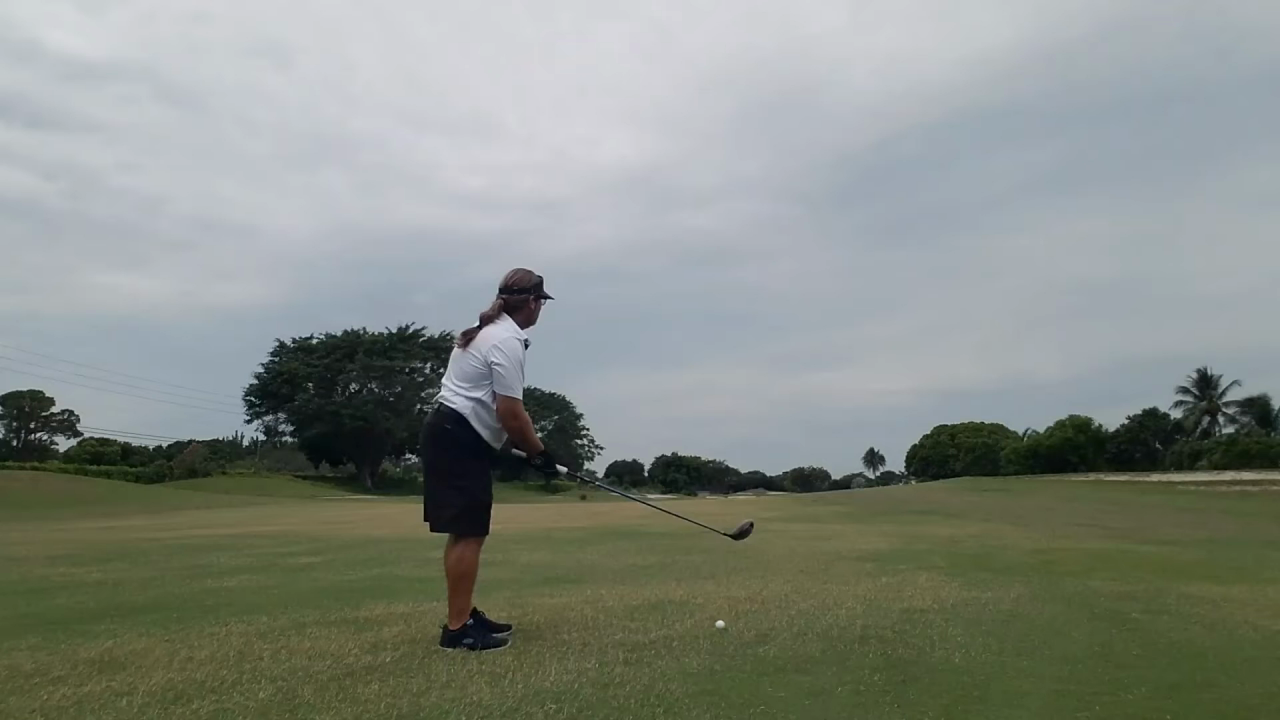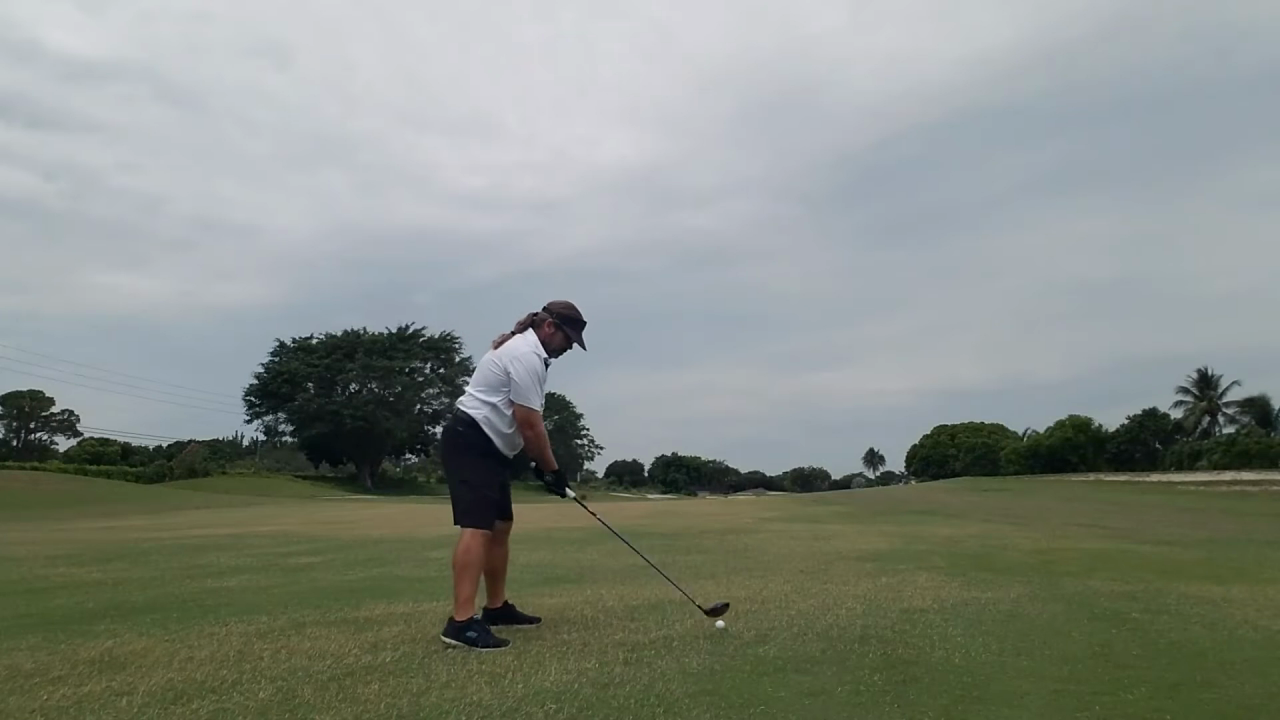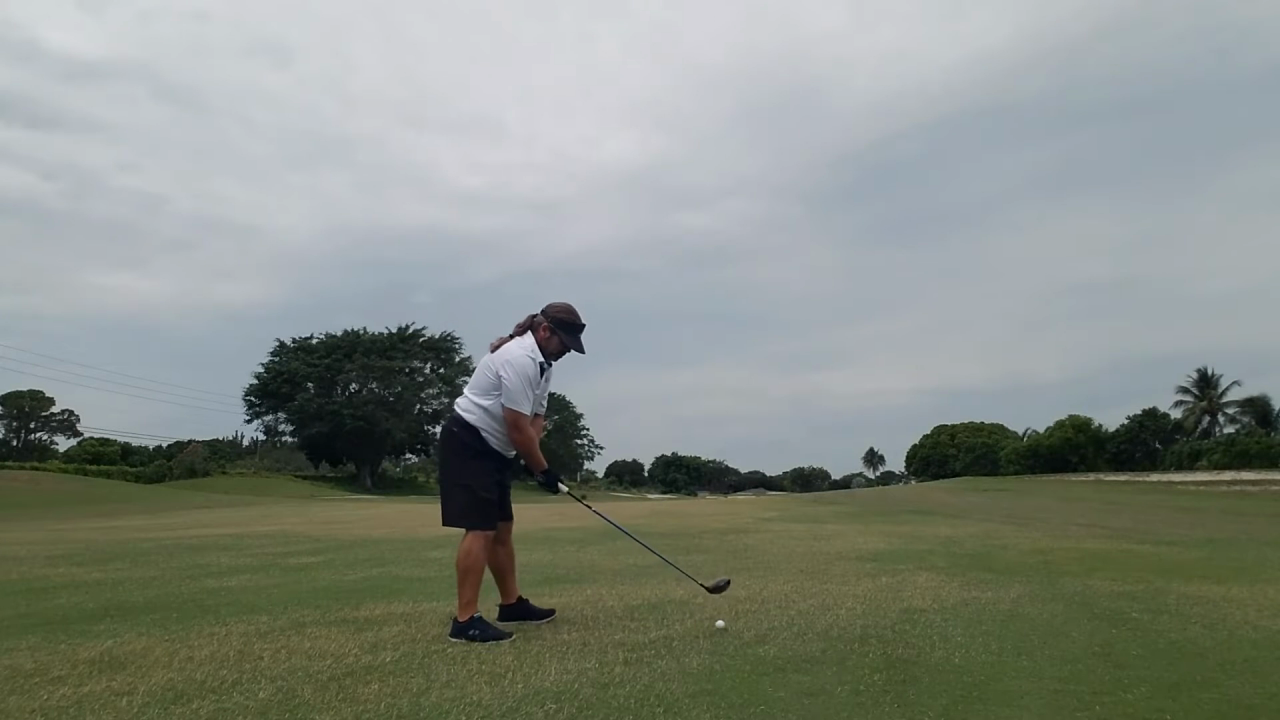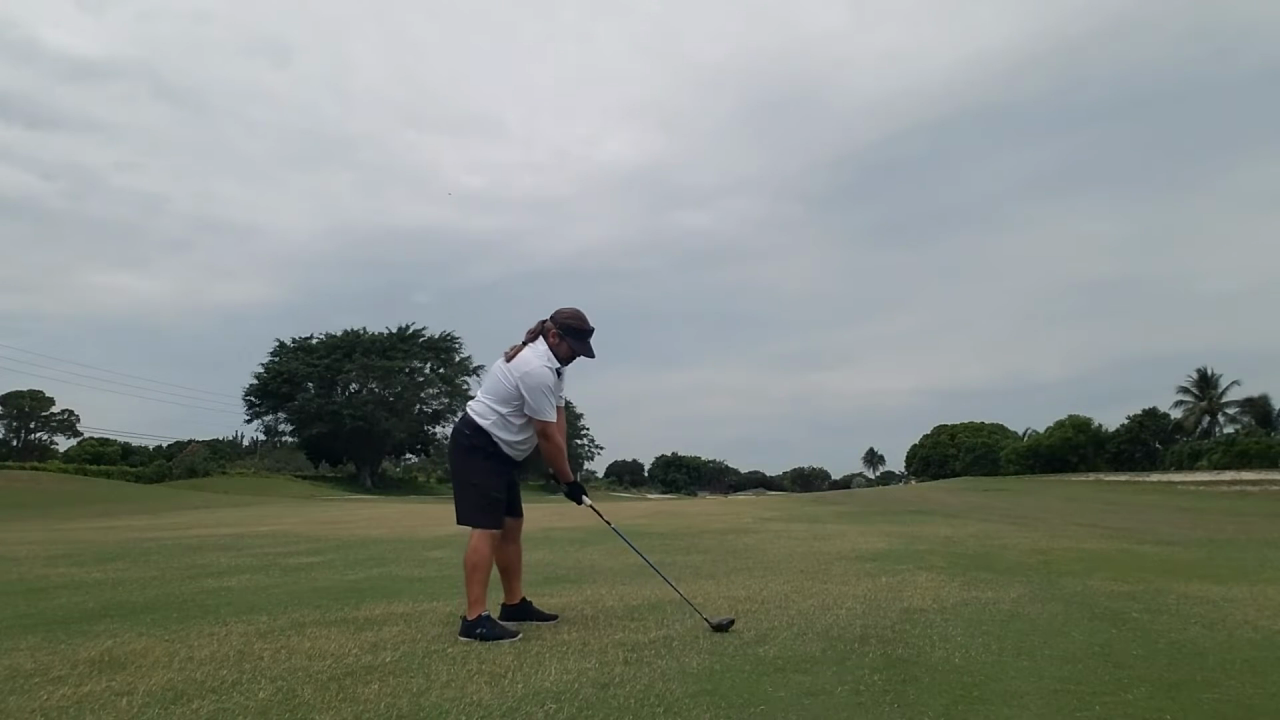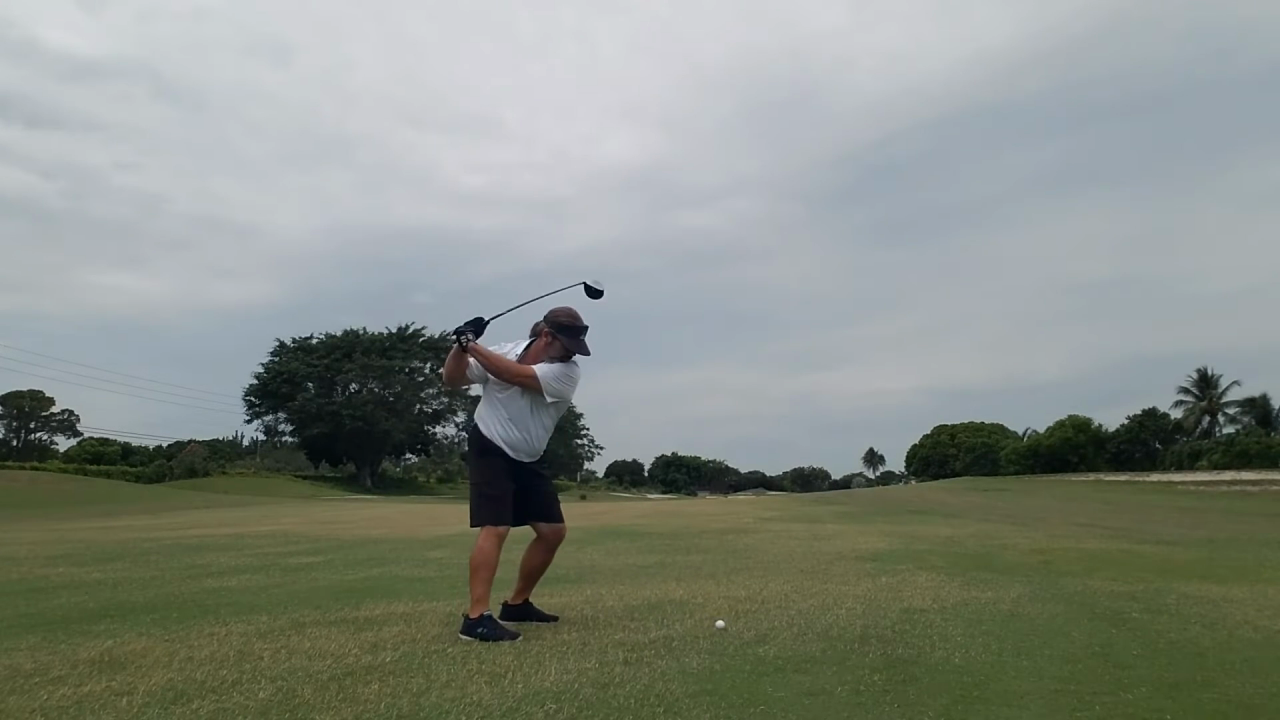
dt=1s
person 1, frame 1
left shoulder: (490, 331)
right shoulder: (508, 342)
right elbow: (510, 413)
left wrist: (528, 445)
right wrist: (539, 452)
left hip: (452, 435)
right hip: (460, 440)
left knee: (466, 533)
right knee: (468, 534)
left ankle: (465, 615)
right ankle: (457, 628)
person 1, frame 2
left shoulder: (533, 355)
right shoulder: (526, 355)
left elbow: (532, 420)
right elbow: (528, 424)
left wrist: (544, 465)
right wrist: (552, 470)
left hip: (488, 447)
right hip: (470, 443)
left knee: (499, 526)
right knee: (477, 527)
left ankle: (496, 606)
right ankle: (462, 621)
person 1, frame 3
left shoulder: (541, 363)
right shoulder: (519, 359)
left elbow: (535, 419)
right elbow: (518, 427)
left wrist: (530, 461)
right wrist: (543, 468)
left hip: (491, 450)
right hip: (467, 445)
left knee: (500, 530)
right knee: (479, 530)
left ankle: (511, 604)
right ankle: (465, 620)
person 1, frame 4
left shoulder: (548, 361)
right shoulder: (537, 369)
left elbow: (558, 417)
right elbow: (546, 434)
left wrist: (562, 466)
right wrist: (568, 479)
left hip: (497, 450)
right hip: (477, 447)
left knee: (511, 526)
right knee: (487, 529)
left ankle: (514, 604)
right ankle: (474, 619)
person 1, frame 5
left shoulder: (568, 372)
right shoulder: (505, 352)
left elbow: (515, 375)
right elbow: (452, 379)
left wrist: (473, 347)
right wrist: (461, 345)
left hip: (527, 461)
right hip: (489, 452)
left knee: (553, 531)
right knee: (495, 528)
left ankle: (517, 604)
right ankle: (477, 617)
